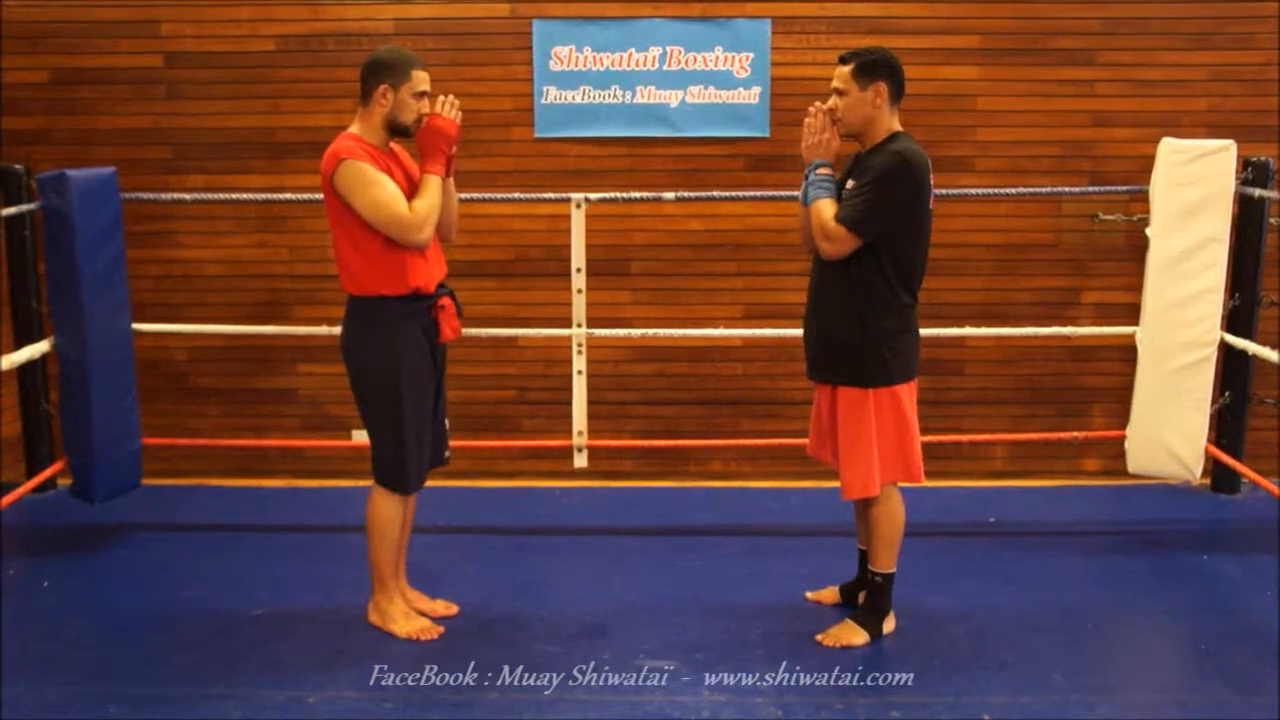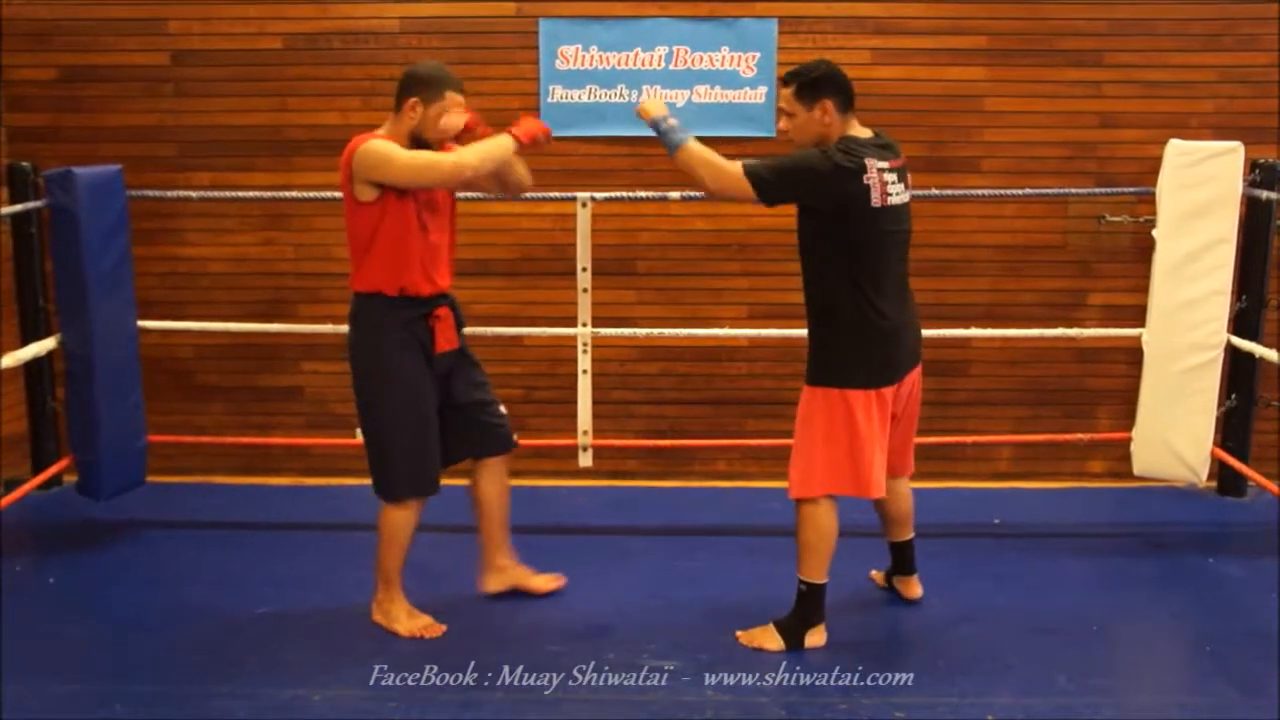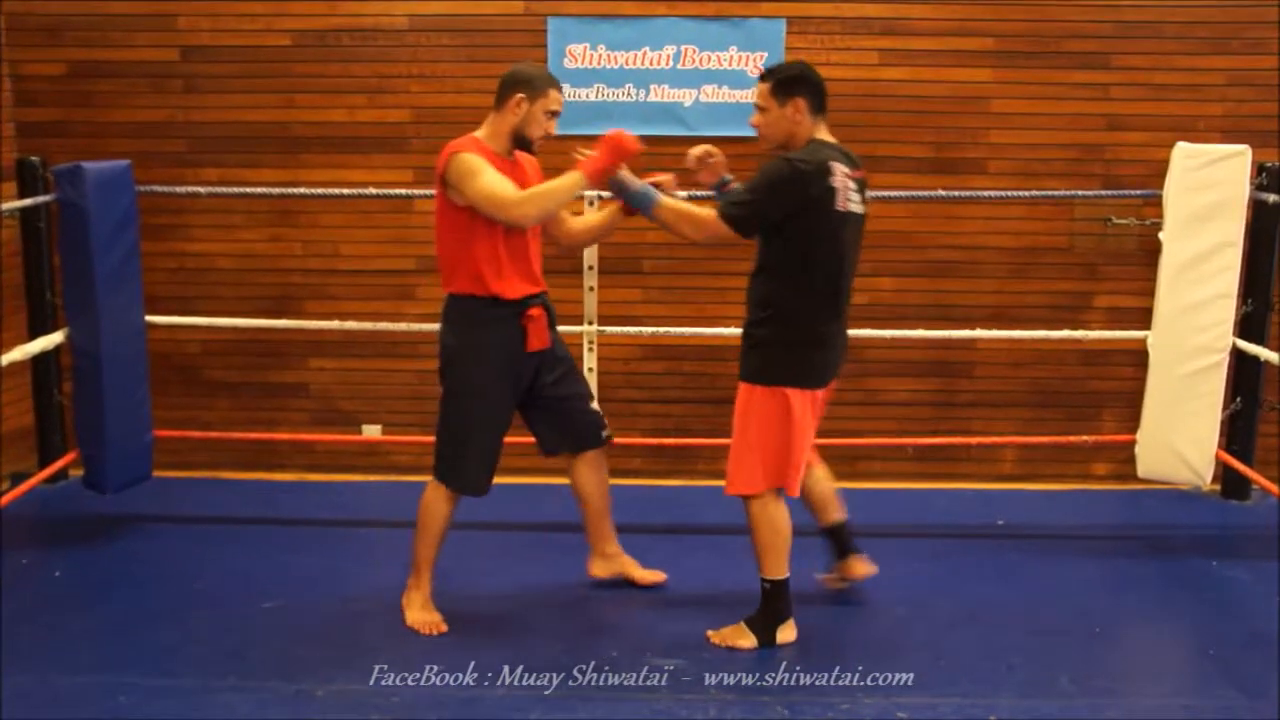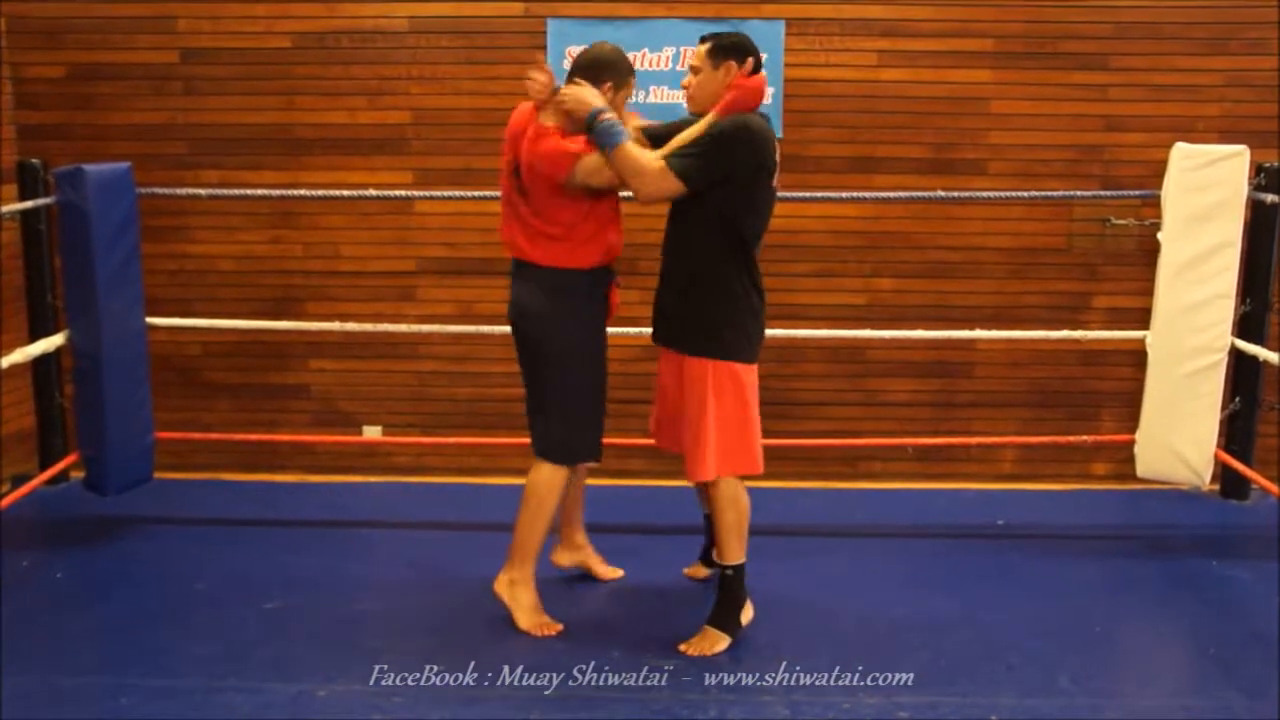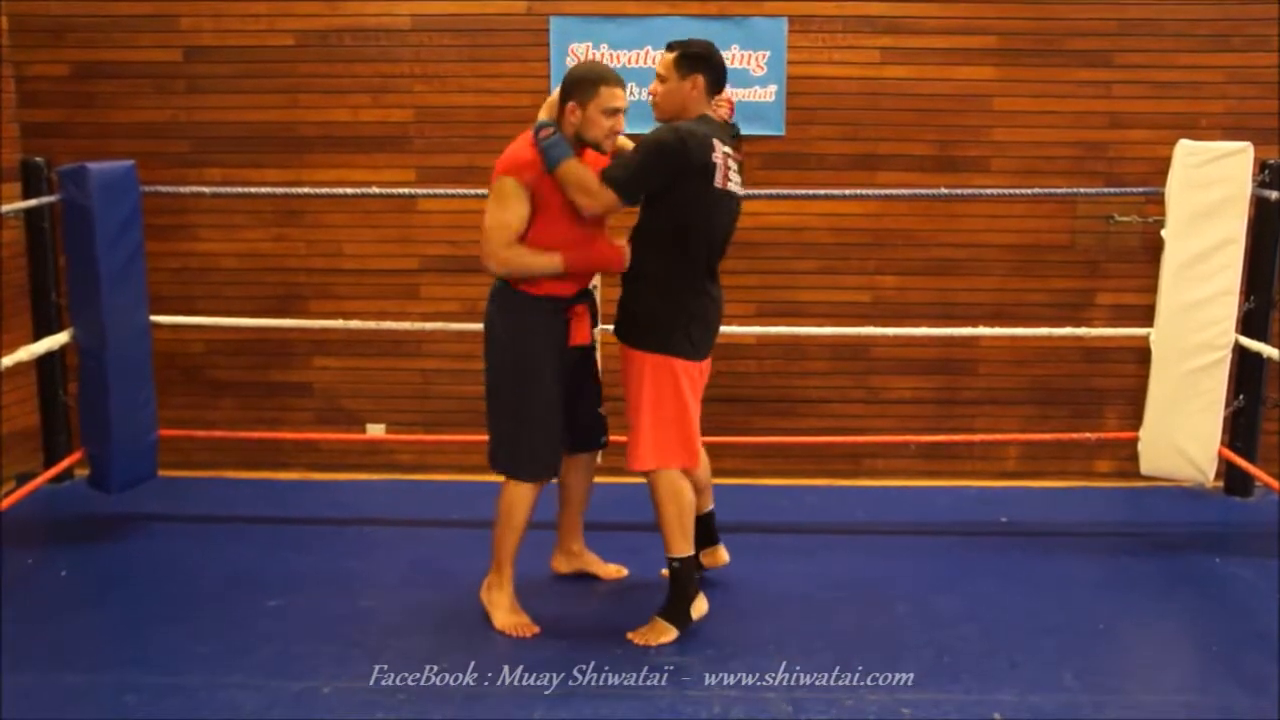
dt=1s
person 1, frame 1
left shoulder: (899, 163)
right shoulder: (865, 162)
left elbow: (833, 241)
right elbow: (811, 239)
left wrist: (819, 168)
right wrist: (816, 166)
left hip: (875, 353)
right hip: (846, 347)
left knee: (878, 480)
right knee: (860, 477)
left ankle: (879, 609)
right ankle: (863, 581)
person 1, frame 2
left shoulder: (828, 169)
right shoulder: (888, 157)
left elbow: (722, 179)
left wrist: (664, 123)
left hip: (850, 357)
right hip: (899, 346)
left knee: (816, 485)
right knee: (889, 468)
left ankle: (806, 620)
right ankle: (904, 573)
person 1, frame 3
left shoulder: (795, 171)
right shoulder: (844, 170)
left elbow: (706, 228)
left wrist: (625, 185)
right wrist: (722, 182)
left hip: (784, 352)
right hip: (819, 345)
left knee: (761, 484)
right knee: (797, 459)
left ankle: (774, 616)
right ankle: (849, 555)
person 1, frame 4
left shoulder: (742, 133)
right shoulder: (713, 131)
left elbow: (650, 183)
right elbow: (647, 157)
left wrist: (598, 116)
right wrist: (582, 113)
left hip: (719, 325)
right hip: (691, 319)
left knee: (719, 461)
right knee: (698, 449)
left ankle: (733, 603)
right ankle: (719, 547)
person 1, frame 5
left shoulder: (677, 143)
right shoulder: (720, 143)
left elbow: (591, 198)
right elbow: (641, 166)
left wrist: (547, 133)
left hip: (666, 322)
right hip: (687, 314)
left knee: (661, 455)
right knee: (680, 442)
left ankle: (685, 595)
right ankle: (708, 543)
person 2, frame 1
left shoulder: (395, 153)
right shoulder: (350, 160)
left elbow: (444, 231)
right elbow: (415, 231)
left wrist: (442, 158)
right wrist: (434, 159)
left hip: (420, 318)
right hip: (385, 325)
left knee: (415, 465)
right knee: (395, 470)
left ankle: (399, 585)
right ankle: (383, 600)
person 2, frame 2
left shoulder: (437, 155)
right shoulder: (368, 154)
left elbow: (518, 183)
right elbow: (457, 169)
left wrist: (481, 134)
right wrist: (518, 134)
left hip: (435, 320)
right hip: (389, 327)
left knee: (491, 443)
right knee: (408, 479)
left ankle: (500, 566)
right ankle: (388, 599)
person 2, frame 3
left shoulder: (526, 163)
right shoulder: (464, 158)
left elbow: (570, 233)
right elbow: (523, 211)
left wrist: (625, 206)
right wrist: (595, 163)
left hip: (532, 320)
right hip: (480, 326)
left knee: (586, 436)
right knee: (457, 471)
left ankle: (606, 554)
right ankle: (418, 587)
person 2, frame 4
left shoulder: (531, 116)
right shoulder: (568, 154)
left hip: (542, 289)
right hip: (565, 298)
left knee: (575, 426)
right knee: (562, 444)
left ankle: (571, 541)
right ankle: (517, 577)
person 2, frame 5
left shoulder: (592, 154)
right shoulder: (520, 165)
right elbow: (496, 256)
right wrist: (579, 258)
left hip: (572, 314)
right hip: (525, 318)
left knee: (583, 439)
right knee: (529, 461)
left ankle: (571, 549)
right ankle: (499, 583)
